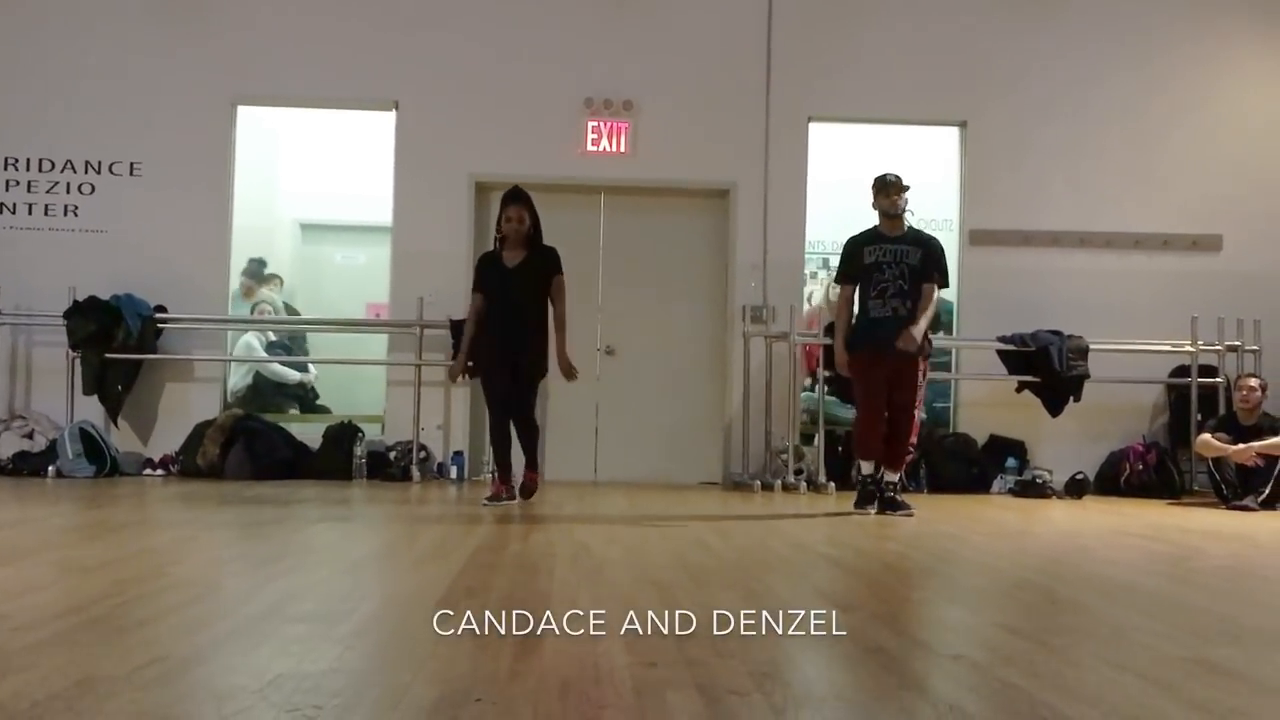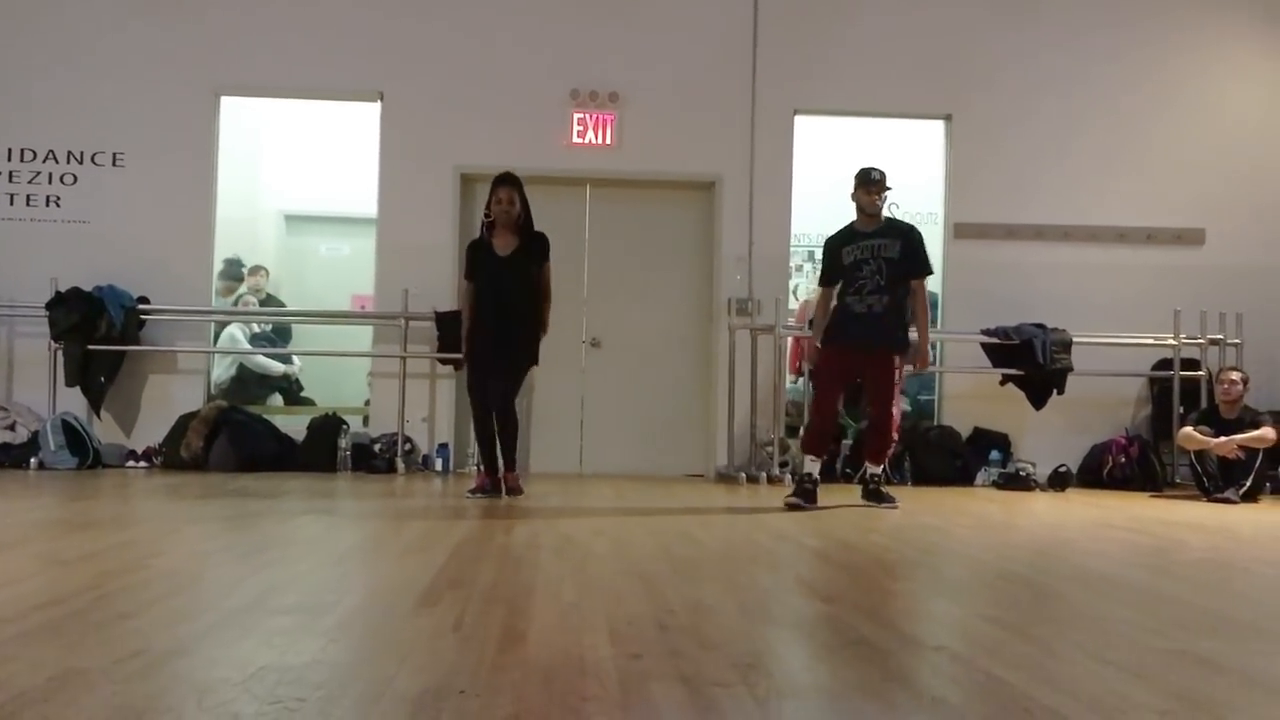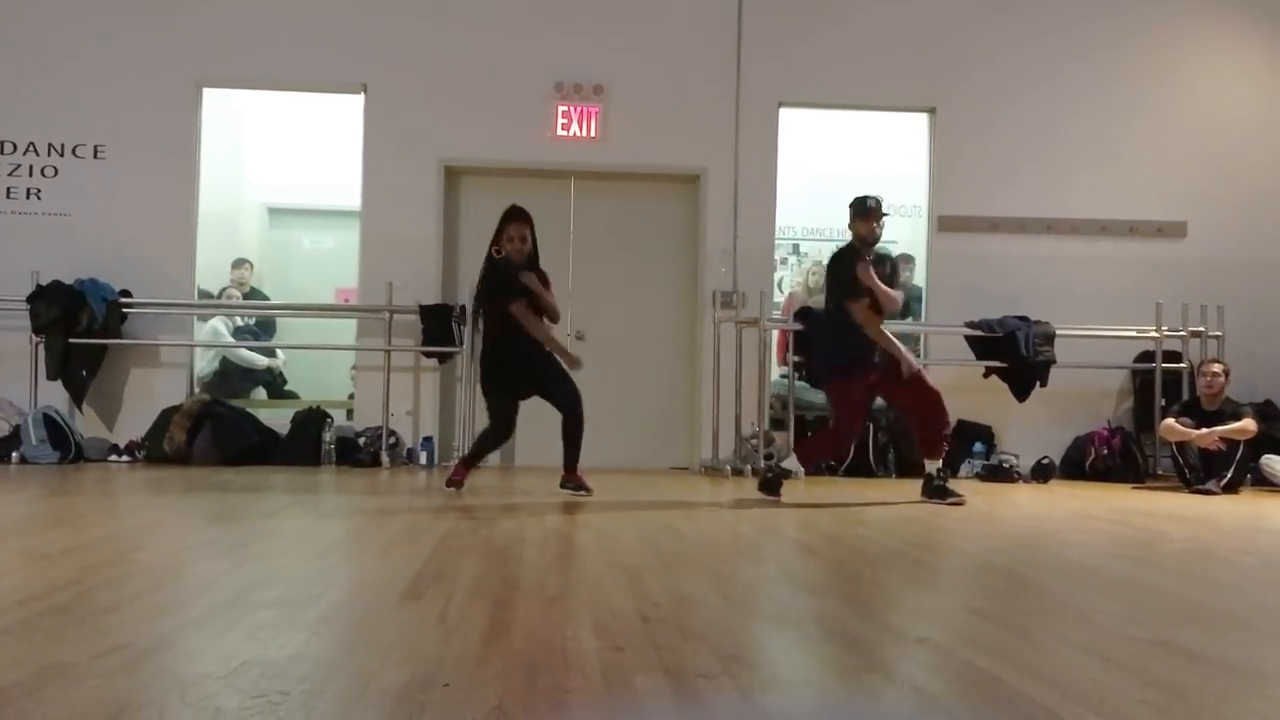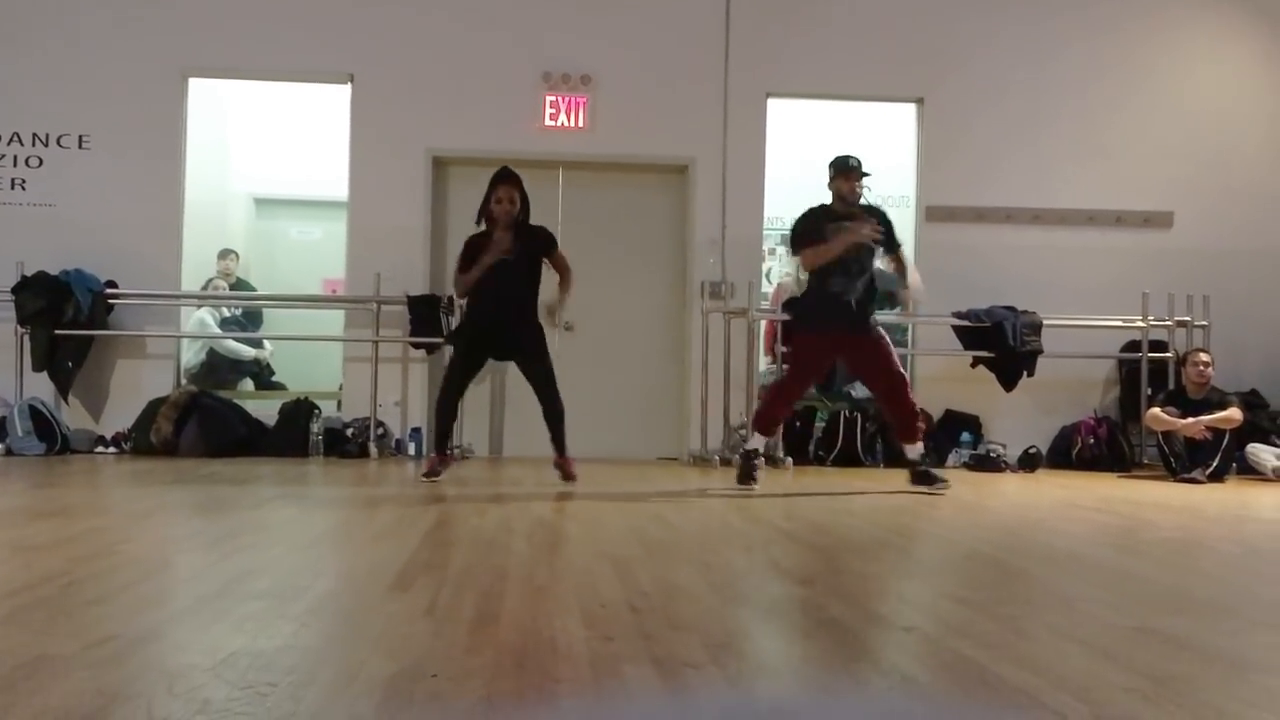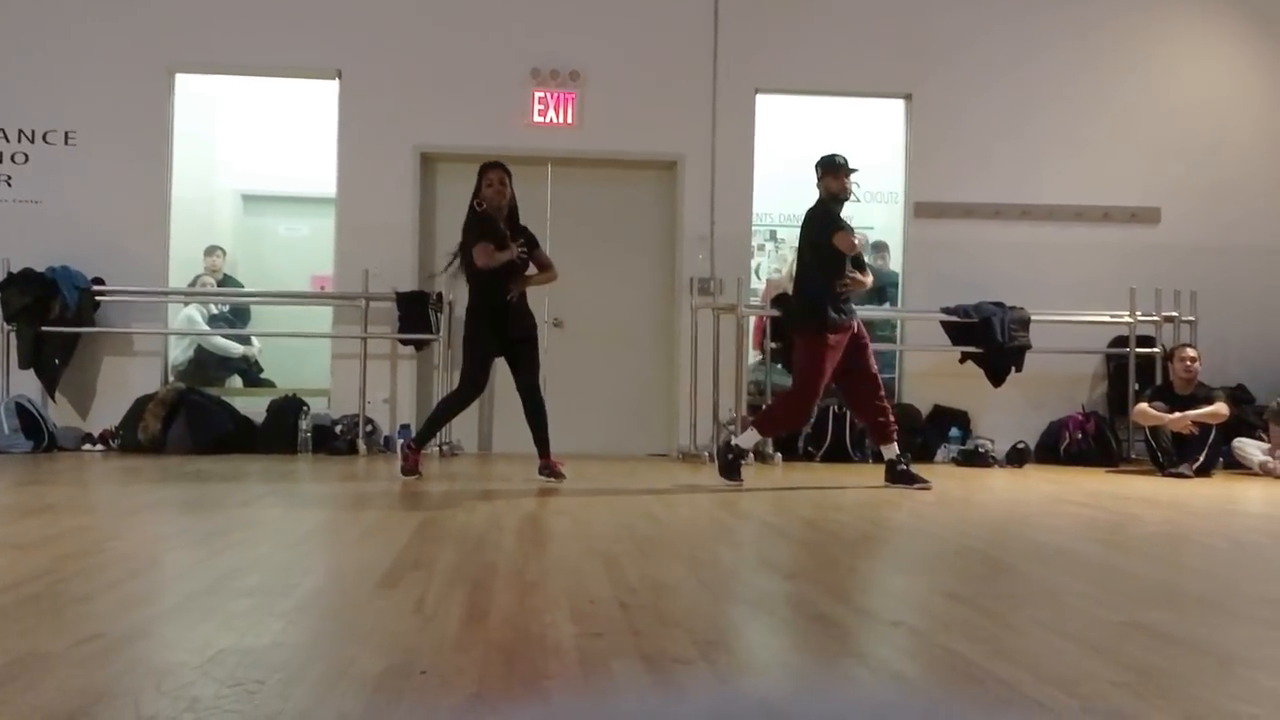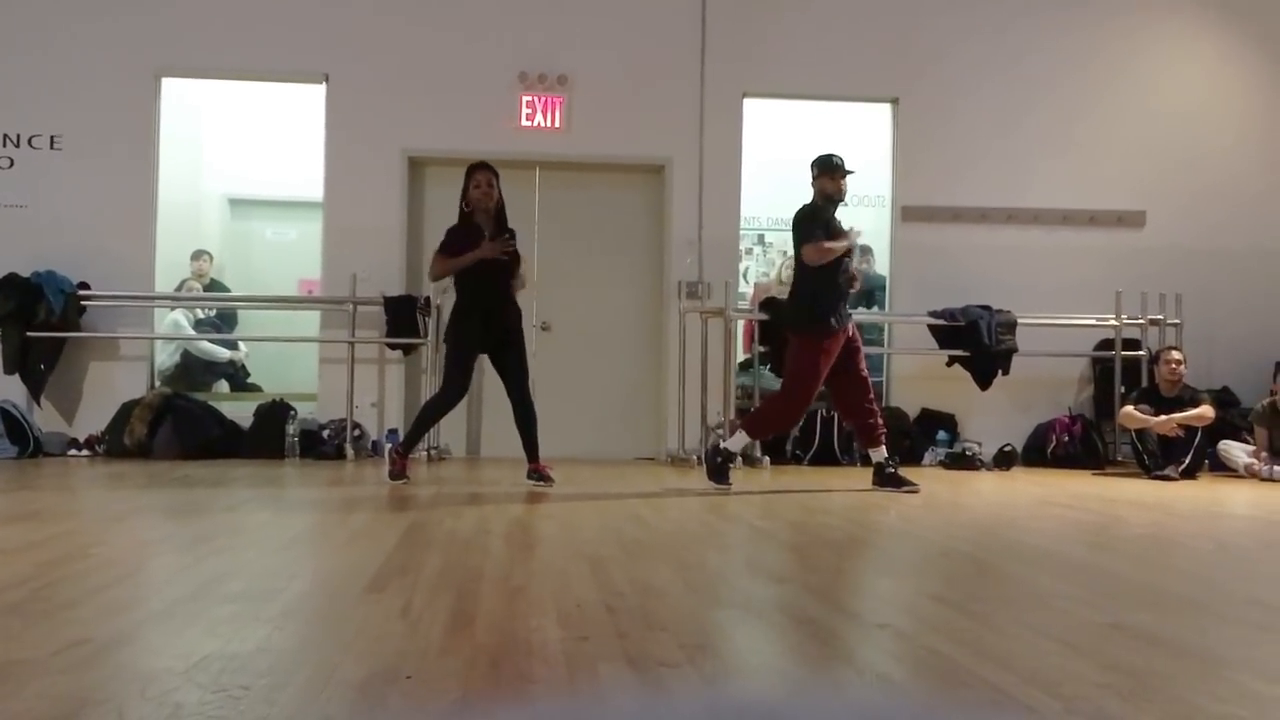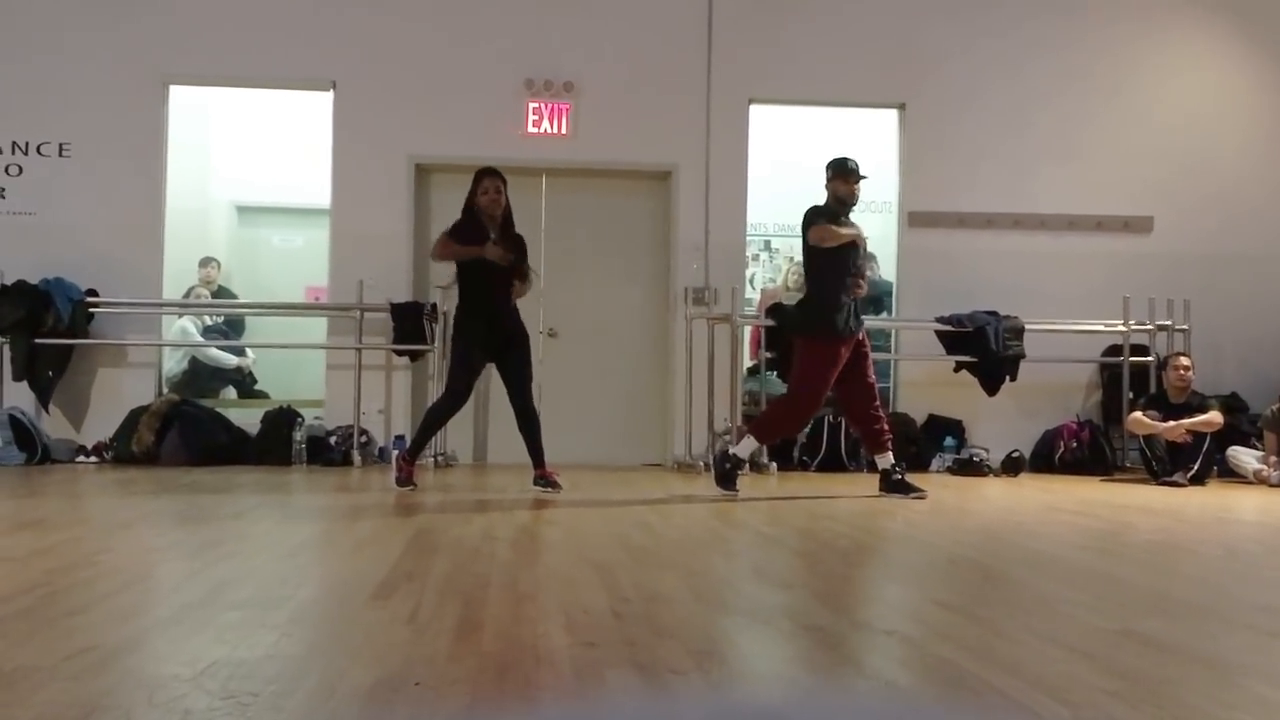
dt=0.4s
person 1, frame 1
left shoulder: (928, 245)
right shoulder: (857, 245)
left elbow: (930, 294)
right elbow: (845, 298)
left wrist: (919, 327)
right wrist: (839, 345)
left hip: (909, 346)
right hip: (867, 344)
left knee: (905, 418)
right knee: (869, 414)
left ankle: (890, 489)
right ankle: (867, 482)
person 1, frame 2
left shoulder: (906, 235)
right shoulder: (837, 243)
left elbow: (918, 291)
right elbow: (826, 294)
left wrist: (923, 341)
right wrist: (815, 339)
left hip: (887, 341)
right hip: (842, 338)
left knee: (884, 413)
right knee: (823, 406)
left ankle: (873, 480)
right ankle: (808, 480)
person 1, frame 3
right shoulder: (843, 262)
left elbow: (894, 305)
right elbow: (862, 318)
left wrist: (875, 283)
right wrist: (900, 351)
left hip: (882, 356)
right hip: (845, 361)
left knee: (932, 405)
right knee: (844, 433)
left ankle: (934, 480)
right ankle: (778, 472)
person 1, frame 4
left shoulder: (873, 218)
right shoulder: (813, 219)
left elbow: (897, 257)
right elbow: (808, 262)
left wrist: (909, 284)
right wrist: (848, 238)
left hip: (858, 323)
right hip: (815, 322)
left knee: (895, 386)
right knee: (789, 387)
left ankle: (917, 464)
right ankle: (751, 455)
person 1, frame 5
left shoulder: (837, 221)
right shoulder: (821, 214)
left elbow: (865, 273)
right elbow: (850, 244)
left wrist: (862, 280)
right wrist: (853, 241)
left hip: (845, 320)
right hip: (817, 323)
left knee: (870, 392)
right knee: (802, 400)
left ankle: (895, 465)
right ankle: (734, 449)
person 1, frame 6
left shoulder: (833, 221)
right shoulder: (809, 216)
right elbow: (813, 255)
left wrist: (852, 278)
right wrist: (847, 242)
left hip: (839, 322)
right hip: (813, 325)
left knee: (859, 395)
right knee: (793, 399)
left ankle: (883, 467)
right ankle: (722, 453)
person 1, frame 7
left shoulder: (849, 227)
right shoulder: (818, 215)
right elbow: (820, 237)
left wrist: (860, 286)
right wrist: (856, 234)
left hip: (850, 327)
right hip: (820, 329)
left knee: (865, 402)
right knee: (799, 402)
left ankle: (890, 474)
right ankle: (731, 459)
person 2, frame 1
left shoulder: (546, 257)
right shoulder: (487, 261)
left elbow: (558, 305)
right elbow: (476, 310)
left wrist: (562, 351)
right wrist: (462, 353)
left hip: (529, 349)
right hip: (491, 349)
left knee: (522, 413)
right knee: (498, 415)
left ankle: (532, 471)
right ankle: (503, 483)
person 2, frame 2
left shoulder: (536, 243)
right shoulder: (477, 248)
left elbow: (544, 291)
right elbow: (469, 297)
left wrist: (541, 328)
right wrist: (466, 340)
left hip: (519, 337)
right hip: (484, 337)
left knee: (503, 401)
right knee: (480, 403)
left ankle: (510, 472)
right ankle: (490, 475)
person 2, frame 3
left shoulder: (534, 274)
right shoulder: (497, 274)
left elbow: (554, 317)
right elbow: (526, 320)
left wrist: (539, 290)
right wrist: (563, 353)
left hip: (535, 358)
right hip: (499, 361)
left knee: (573, 404)
right knee: (503, 425)
left ankle: (570, 474)
right ankle: (464, 467)
person 2, frame 4
left shoulder: (536, 236)
right shoulder: (476, 243)
left elbow: (564, 270)
right elbow: (461, 289)
left wrist: (559, 300)
right wrist: (487, 261)
left hip: (522, 328)
right hip: (479, 326)
left knee: (548, 391)
right knee: (451, 389)
left ankle: (562, 458)
right ankle: (440, 456)
person 2, frame 5
left shoulder: (521, 233)
right shoulder: (478, 226)
left elbow: (551, 271)
right elbow: (484, 260)
left wrist: (526, 280)
right wrist: (509, 254)
left hip: (518, 320)
right hip: (484, 319)
left knee: (531, 389)
right knee: (470, 388)
left ankle: (546, 460)
right ankle: (413, 448)
person 2, frame 6
left shoulder: (507, 234)
right shoulder: (460, 233)
right elbow: (436, 271)
left wrist: (516, 283)
right wrist: (478, 253)
left hip: (506, 323)
right hip: (468, 321)
left knee: (520, 392)
right knee: (453, 390)
left ankle: (535, 465)
right ankle: (400, 453)
person 2, frame 7
left shoulder: (515, 241)
right shoulder: (467, 229)
left elbow: (524, 280)
right elbow: (437, 252)
left wrist: (519, 289)
right wrist: (482, 253)
left hip: (509, 327)
right hip: (473, 325)
left knee: (523, 398)
right knee: (456, 394)
left ankle: (541, 471)
right ankle: (407, 459)
